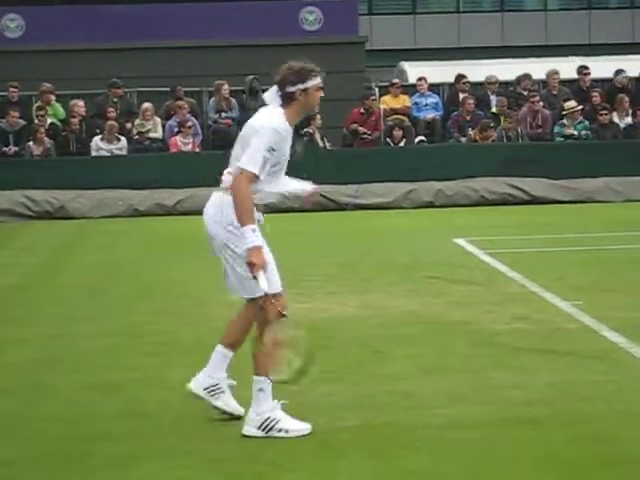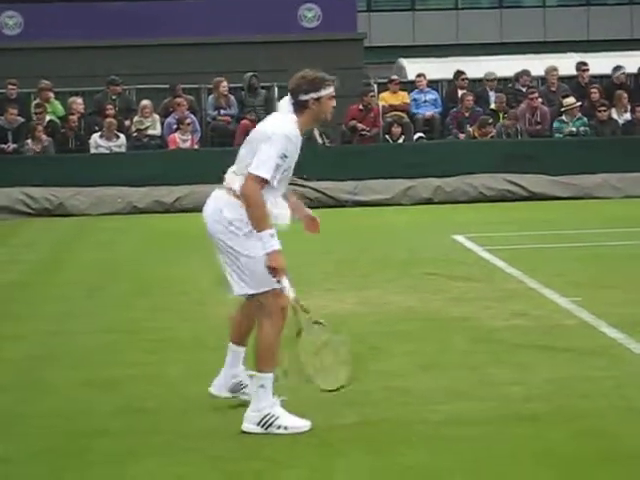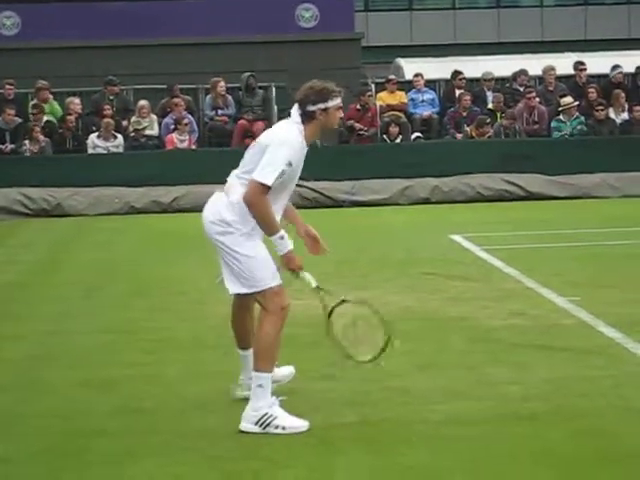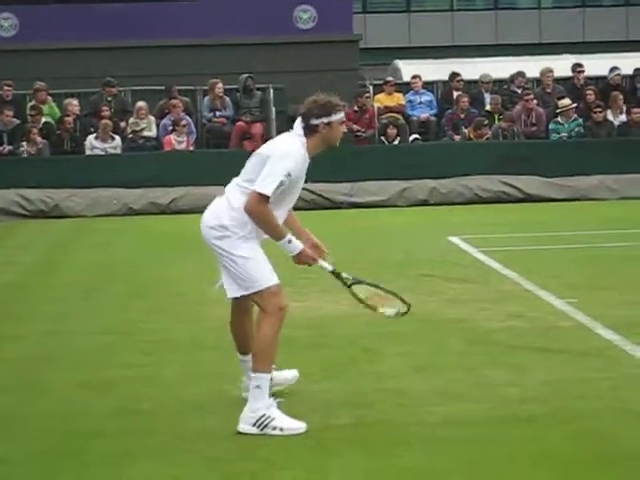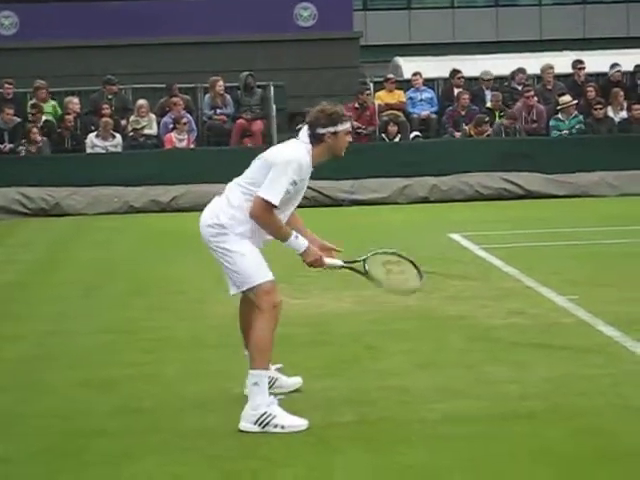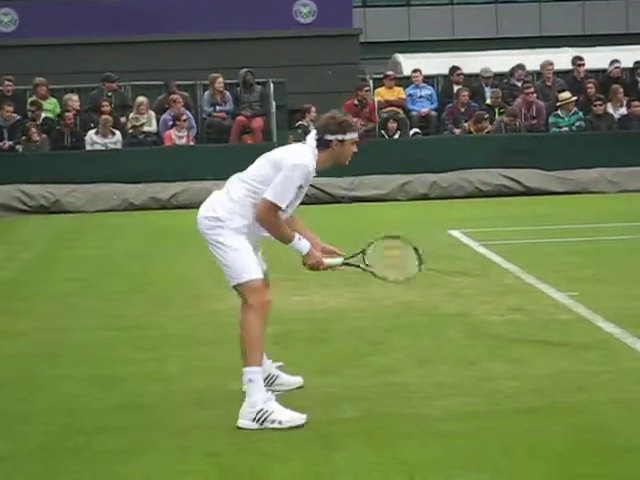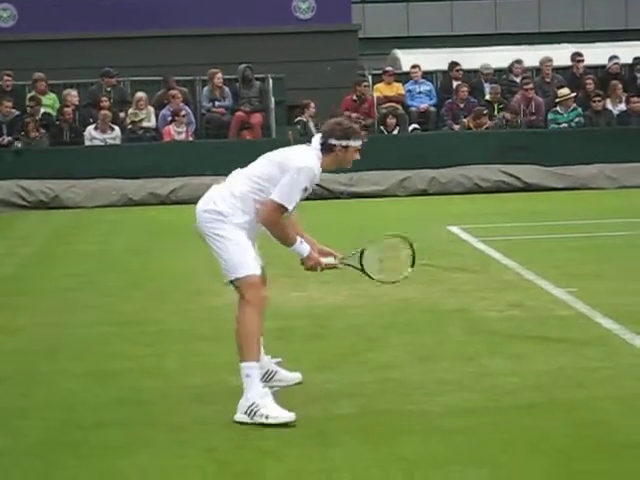
dt=0.1s
person 1, frame 1
left shoulder: (277, 121)
right shoulder: (272, 127)
right elbow: (240, 185)
left wrist: (296, 187)
right wrist: (253, 242)
left hip: (226, 214)
right hip: (232, 217)
left knee: (256, 303)
right knee: (273, 307)
left ankle: (211, 378)
right ankle: (262, 413)
person 1, frame 2
left shoulder: (286, 126)
right shoulder: (283, 133)
right elbow: (250, 189)
left wrist: (297, 207)
right wrist: (271, 246)
left hip: (227, 211)
right hip: (233, 216)
left knee: (257, 297)
right knee: (275, 305)
left ankle: (232, 375)
right ankle: (261, 411)
person 1, frame 3
left shoulder: (294, 135)
right shoulder: (288, 141)
right elbow: (254, 195)
left wrist: (302, 226)
right wrist: (284, 246)
left hip: (227, 217)
right hip: (231, 222)
left knee: (246, 297)
right knee: (277, 304)
left ankle: (251, 374)
right ankle: (260, 409)
person 1, frame 4
left shoulder: (295, 147)
right shoulder: (290, 153)
left elbow: (274, 201)
right elbow: (255, 204)
left wrist: (305, 235)
right wrist: (293, 246)
left hip: (228, 222)
right hip: (229, 226)
left knee: (244, 301)
right knee: (274, 305)
left ankle: (255, 377)
right ankle: (258, 411)
person 1, frame 5
left shoulder: (301, 155)
right shoulder: (295, 160)
left elbow: (282, 209)
right elbow: (259, 211)
left wrist: (314, 241)
right wrist: (301, 245)
left hip: (230, 223)
right hip: (226, 225)
left knee: (254, 298)
right knee: (269, 302)
left ankle: (261, 374)
right ankle: (258, 409)
person 1, frame 6
left shoulder: (303, 158)
right shoulder: (300, 163)
left elbow: (281, 210)
right elbow: (265, 213)
left wrist: (316, 244)
right wrist: (303, 248)
left hip: (230, 218)
right hip: (223, 220)
left knee: (253, 293)
right knee: (258, 298)
left ankle: (260, 372)
right ankle: (256, 405)
person 1, frame 7
left shoulder: (304, 159)
right shoulder: (307, 167)
left elbow: (278, 213)
right elbow: (269, 217)
left wrist: (313, 245)
right wrist: (303, 251)
left hip: (220, 210)
right hip: (222, 215)
left knee: (252, 289)
right knee: (254, 296)
left ankle: (259, 366)
right ankle: (252, 399)
